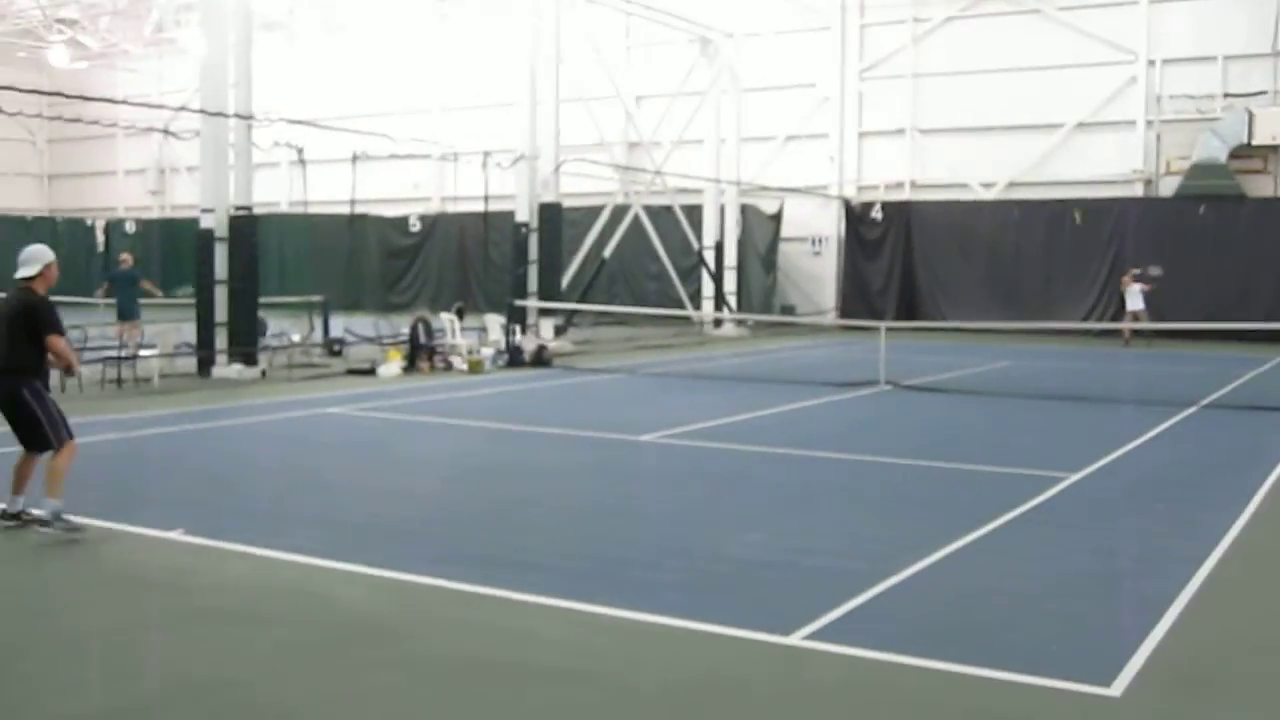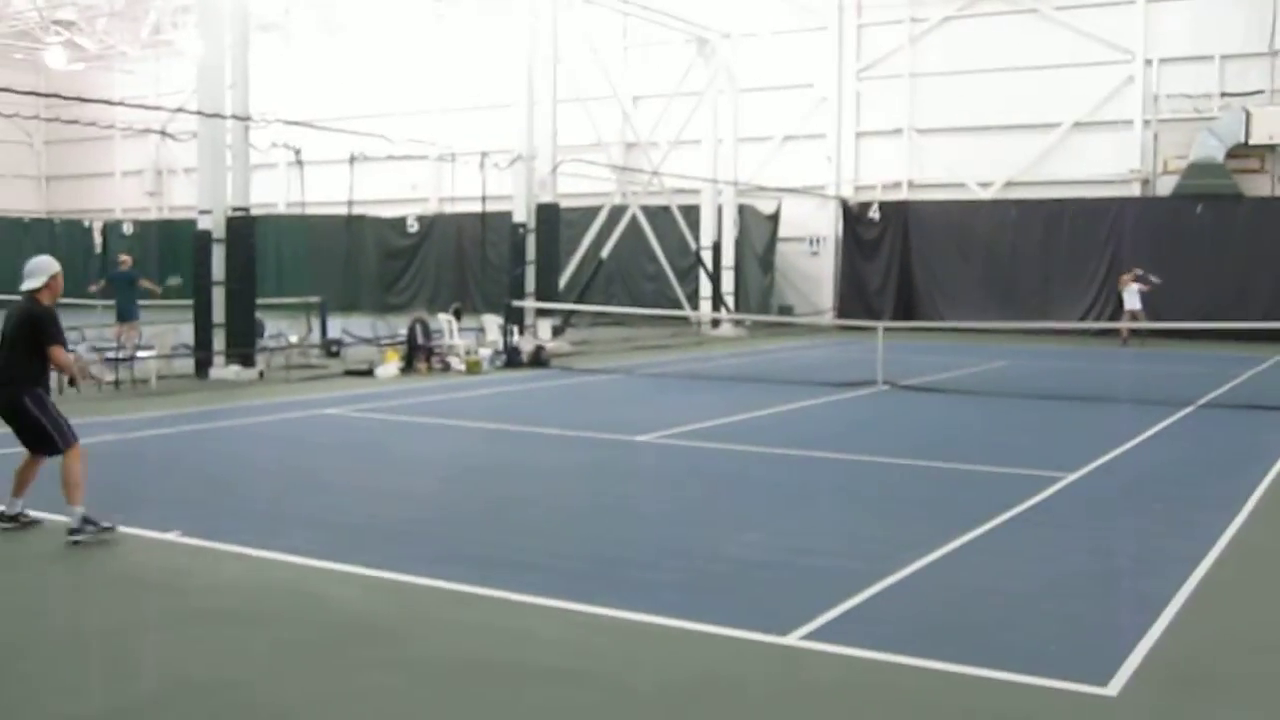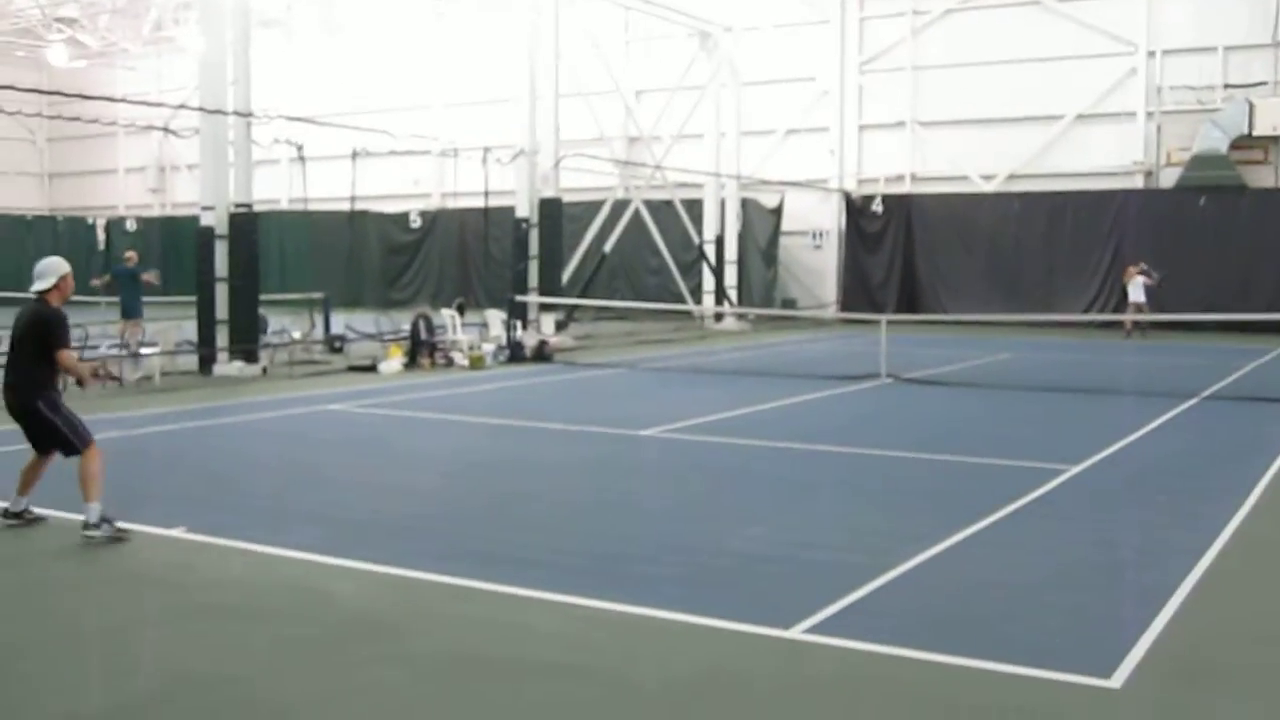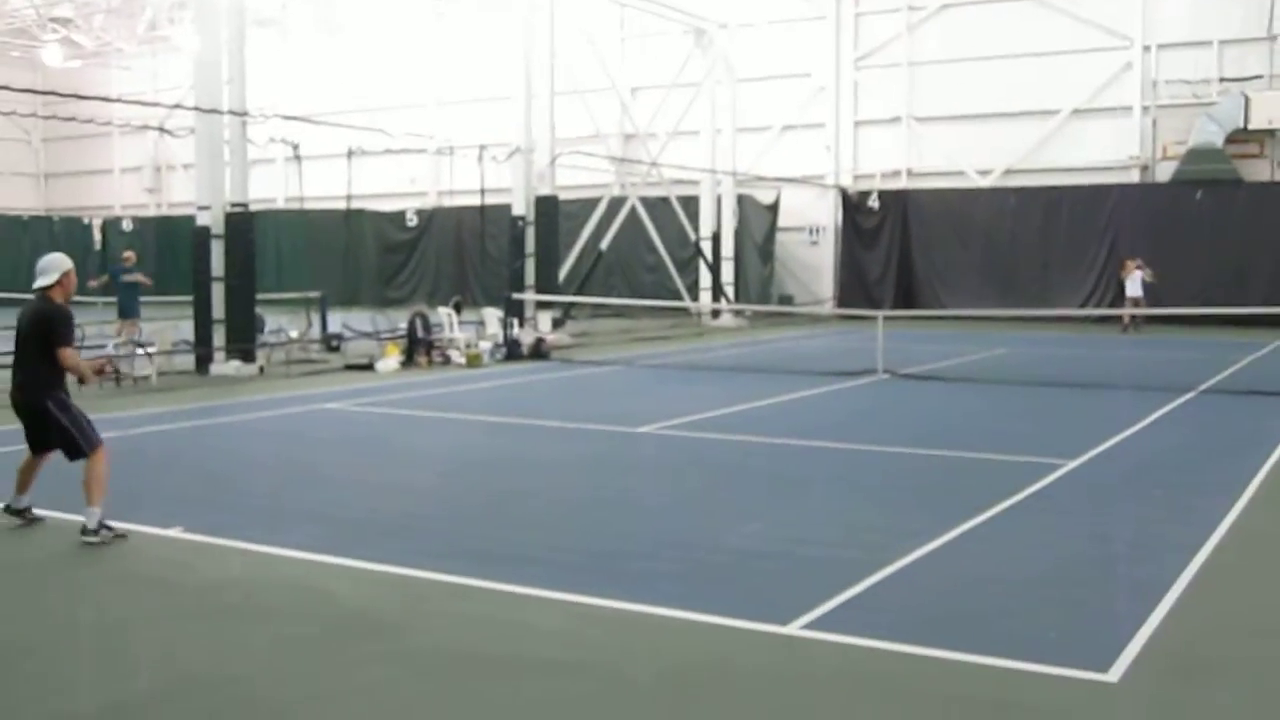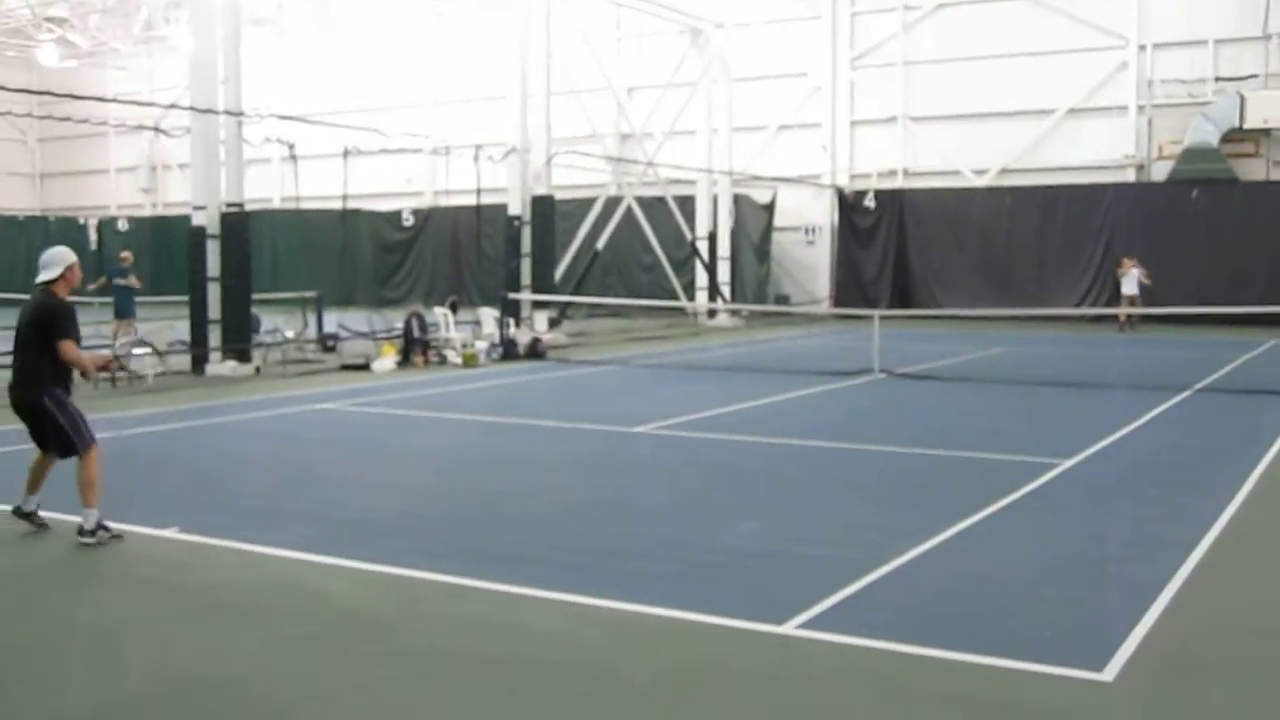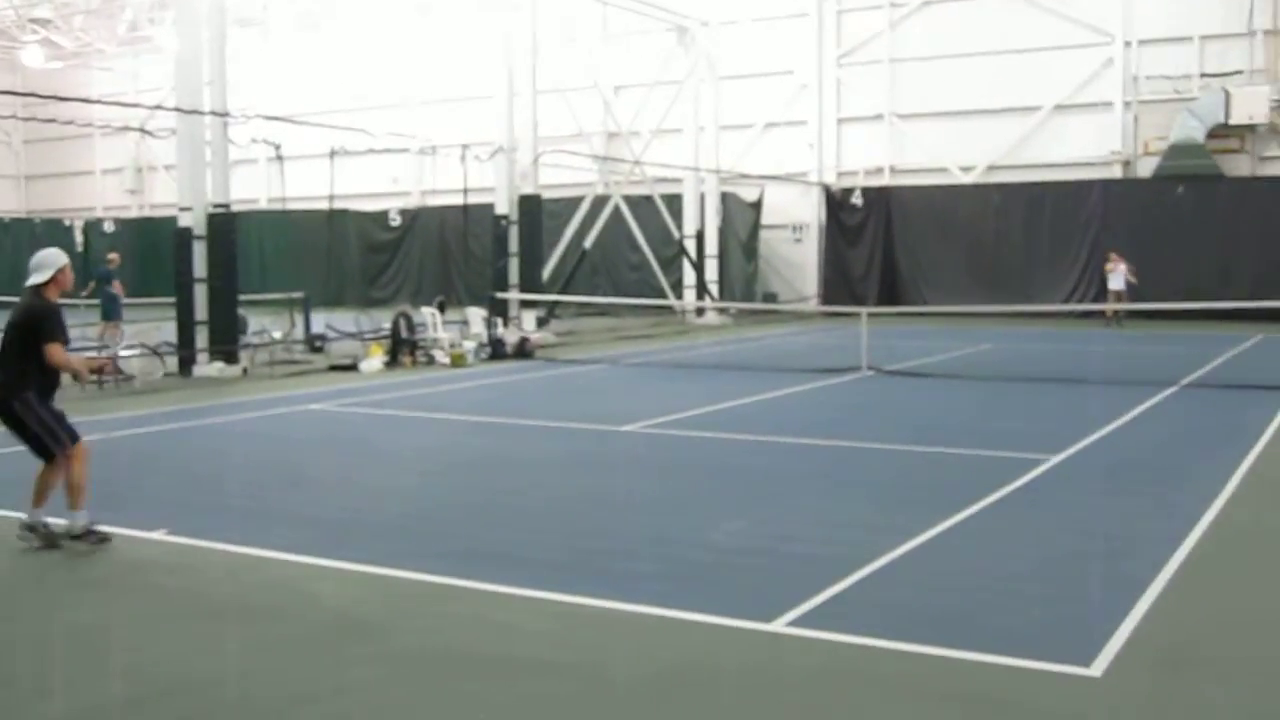
dt=0.1s
person 1, frame 1
right shoulder: (38, 303)
right elbow: (57, 346)
left wrist: (51, 360)
right wrist: (71, 362)
right hip: (25, 384)
left knee: (35, 448)
right knee: (64, 446)
right ankle: (51, 515)
person 1, frame 2
right shoulder: (43, 314)
right elbow: (58, 356)
left wrist: (68, 367)
right wrist: (75, 371)
right hip: (25, 394)
left knee: (40, 451)
right knee: (72, 450)
right ankle: (79, 523)
person 1, frame 3
left shoulder: (29, 311)
right shoulder: (52, 315)
right elbow: (65, 360)
left wrist: (81, 368)
right wrist: (83, 373)
right hip: (38, 396)
left knee: (45, 451)
right knee: (89, 450)
right ankle: (94, 520)
person 1, frame 4
left shoulder: (32, 309)
right shoulder: (57, 313)
right elbow: (67, 358)
left wrist: (88, 365)
right wrist: (86, 373)
left hip: (25, 395)
right hip: (47, 396)
left knee: (41, 451)
right knee: (96, 452)
right ankle: (93, 525)
person 1, frame 5
left shoulder: (35, 303)
right shoulder: (59, 306)
right elbow: (68, 352)
left wrist: (93, 360)
right wrist: (89, 367)
left hip: (24, 391)
right hip: (44, 392)
left knee: (50, 450)
right knee: (89, 451)
left ankle: (27, 507)
right ankle: (90, 525)
person 1, frame 6
left shoulder: (30, 307)
right shoulder: (46, 311)
right elbow: (54, 355)
left wrist: (87, 363)
right wrist: (80, 368)
left hip: (25, 396)
left knee: (57, 456)
right knee: (75, 451)
left ankle: (35, 523)
right ankle: (79, 526)
